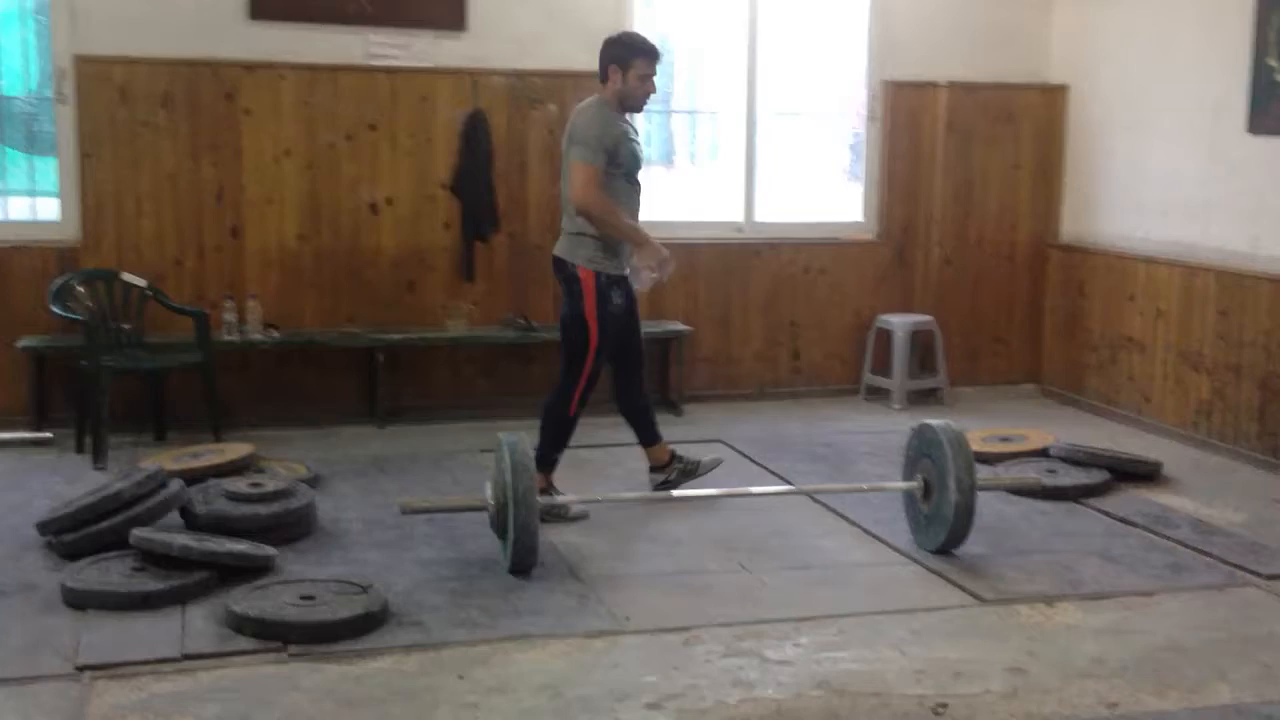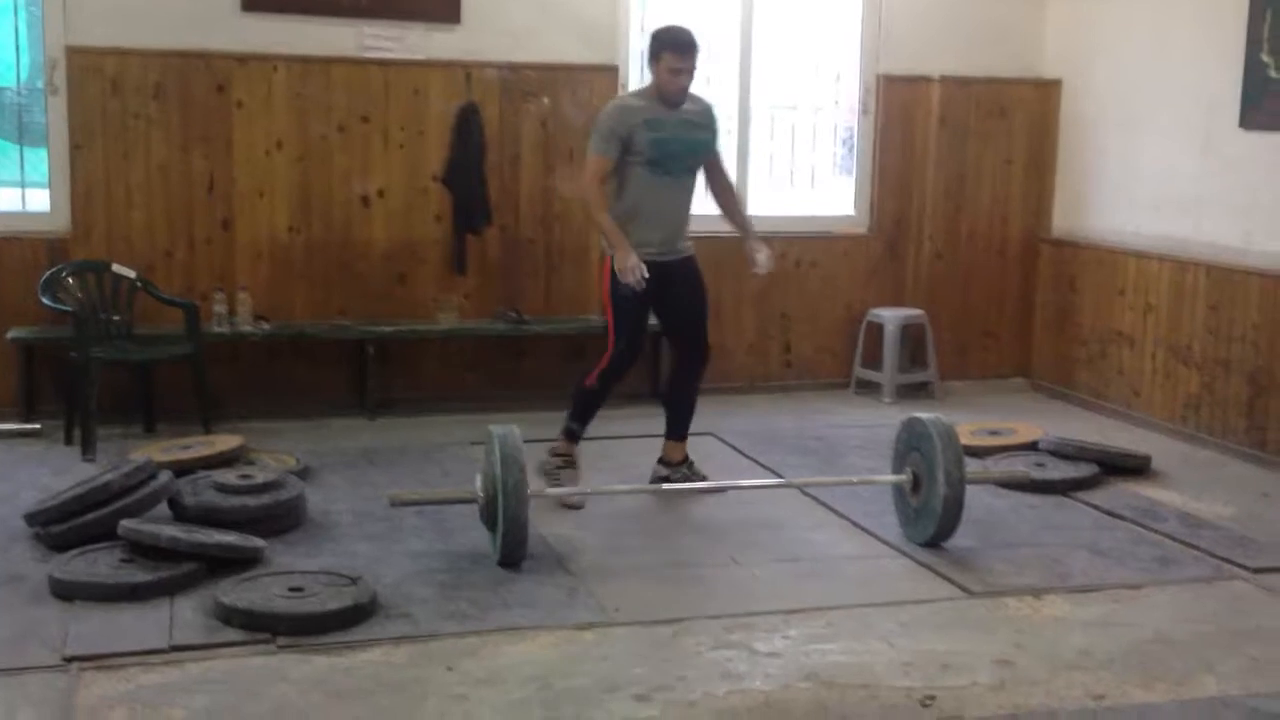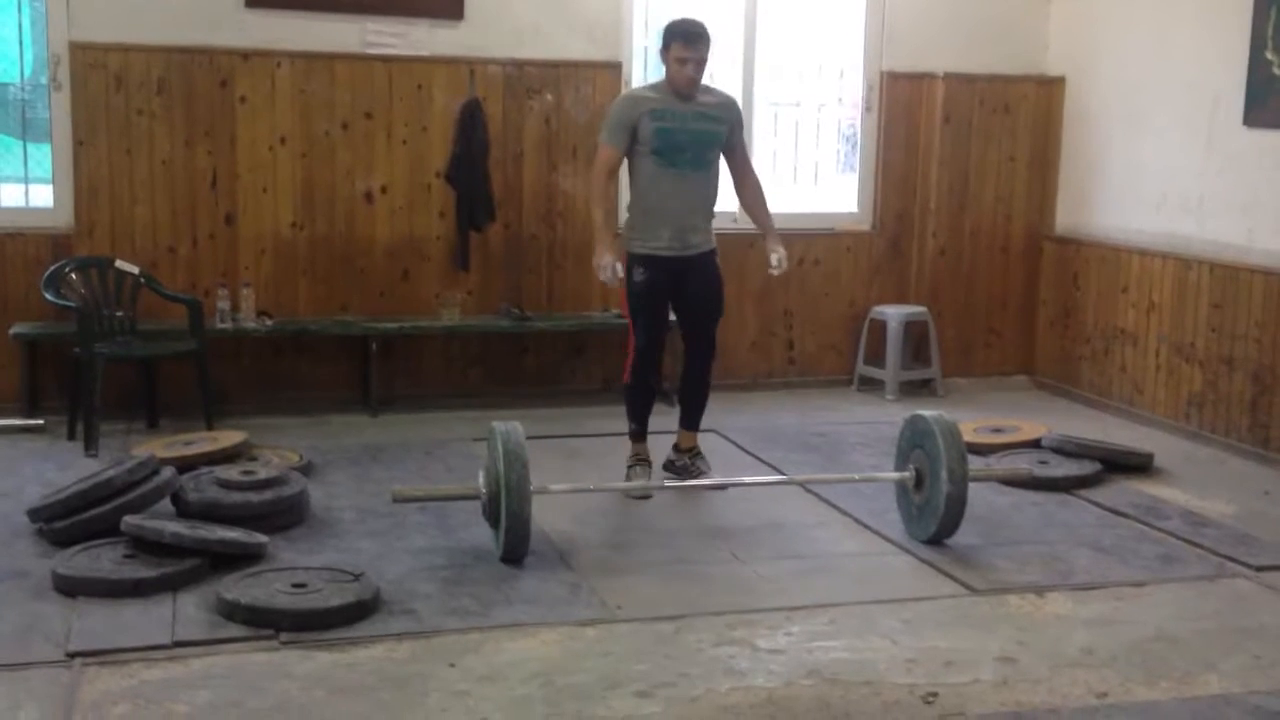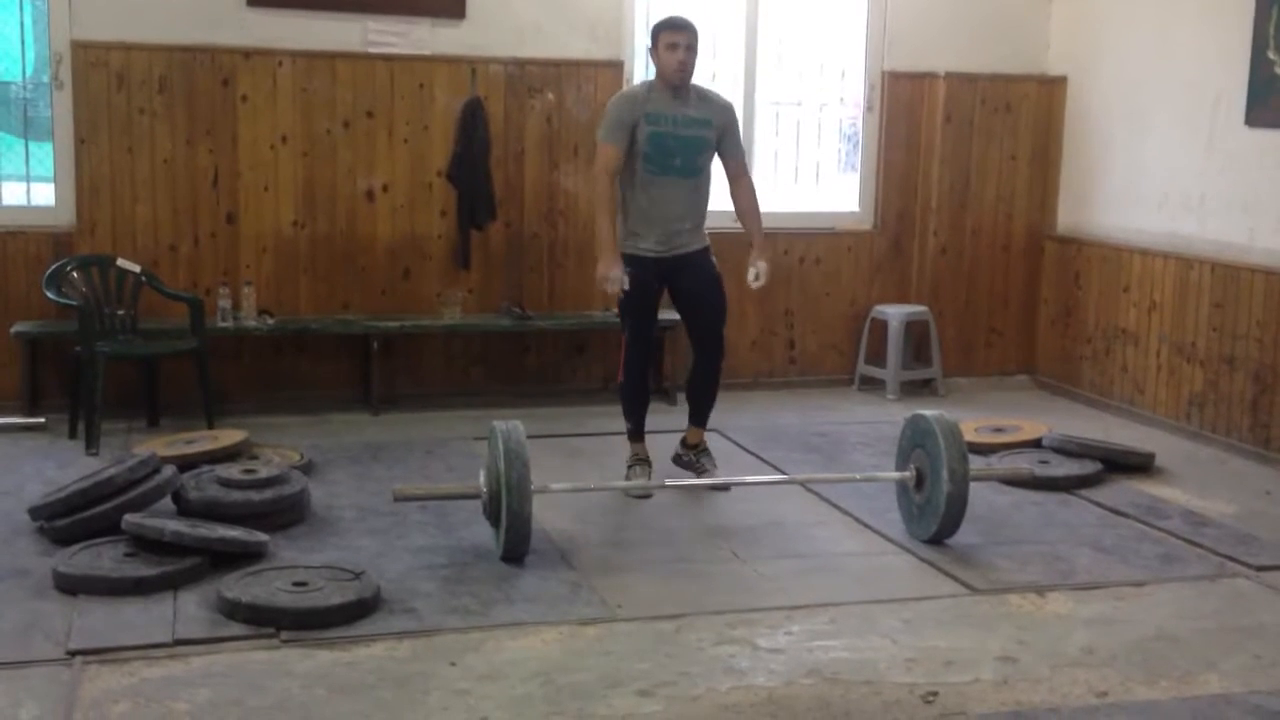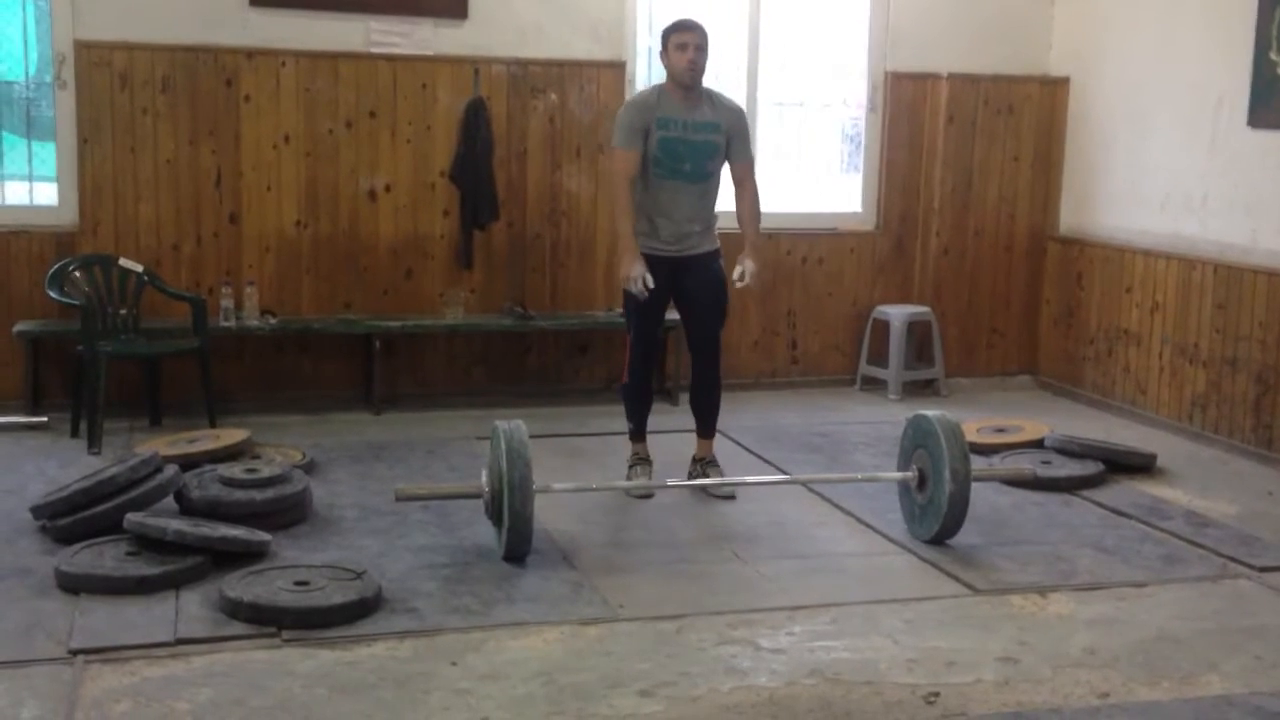
dt=0.3s
person 1, frame 1
left shoulder: (618, 120)
right shoulder: (594, 121)
right elbow: (583, 197)
left wrist: (638, 246)
right wrist: (642, 242)
left hip: (614, 267)
right hip: (590, 268)
left knee: (628, 367)
right knee: (580, 377)
left ankle: (664, 463)
right ankle: (538, 488)
person 1, frame 2
left shoulder: (702, 114)
right shoulder: (623, 113)
left elbow: (718, 179)
right elbow: (593, 185)
left wrist: (750, 236)
right wrist: (622, 248)
left hip: (678, 258)
right hip: (632, 258)
left knee: (693, 355)
right knee: (619, 357)
left ankle: (674, 461)
right ankle: (561, 454)
person 1, frame 3
left shoulder: (724, 108)
right shoulder: (634, 105)
left elbow: (744, 176)
right elbow: (602, 174)
left wrist: (771, 236)
right wrist: (604, 241)
left hip: (700, 253)
right hip: (647, 253)
left knee: (702, 351)
right knee: (646, 353)
left ankle: (685, 450)
right ankle: (638, 454)
person 1, frame 4
left shoulder: (718, 110)
right shoulder: (629, 105)
left elbow: (739, 180)
right elbow: (606, 178)
left wrist: (757, 249)
right wrist: (608, 252)
left hip: (693, 251)
right hip: (639, 253)
left knee: (711, 347)
right knee: (638, 353)
left ankle: (693, 444)
right ankle: (638, 454)
person 1, frame 5
left shoulder: (729, 114)
right shoulder: (640, 109)
left elbow: (745, 185)
right elbow: (624, 183)
left wrist: (749, 252)
right wrist: (630, 255)
left hip: (702, 255)
right hip: (650, 253)
left knee: (707, 355)
right knee: (643, 353)
left ankle: (704, 457)
right ankle: (639, 454)
